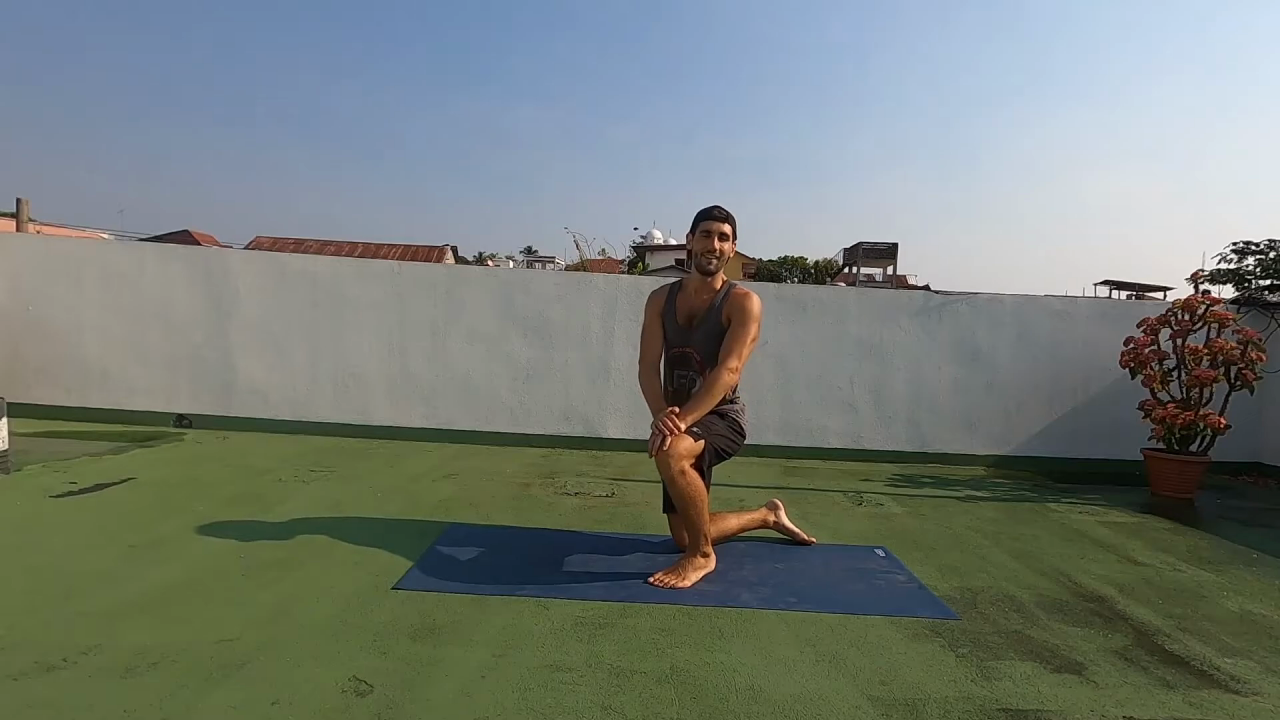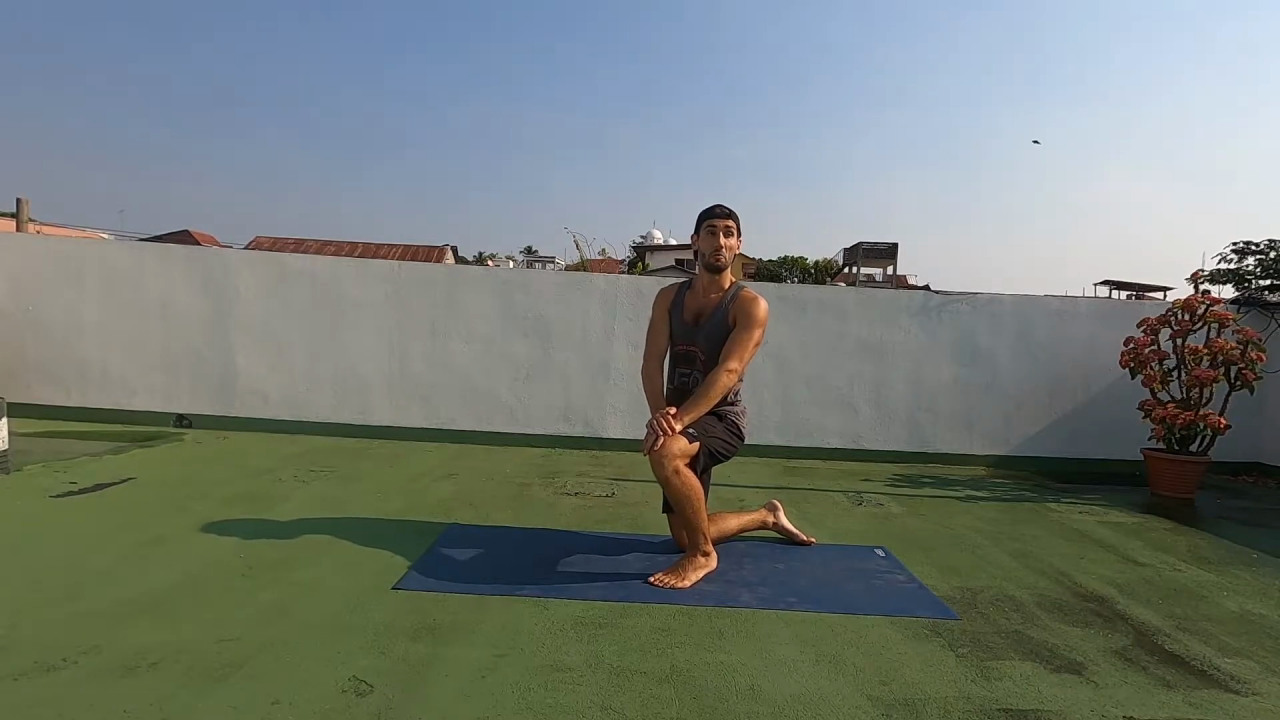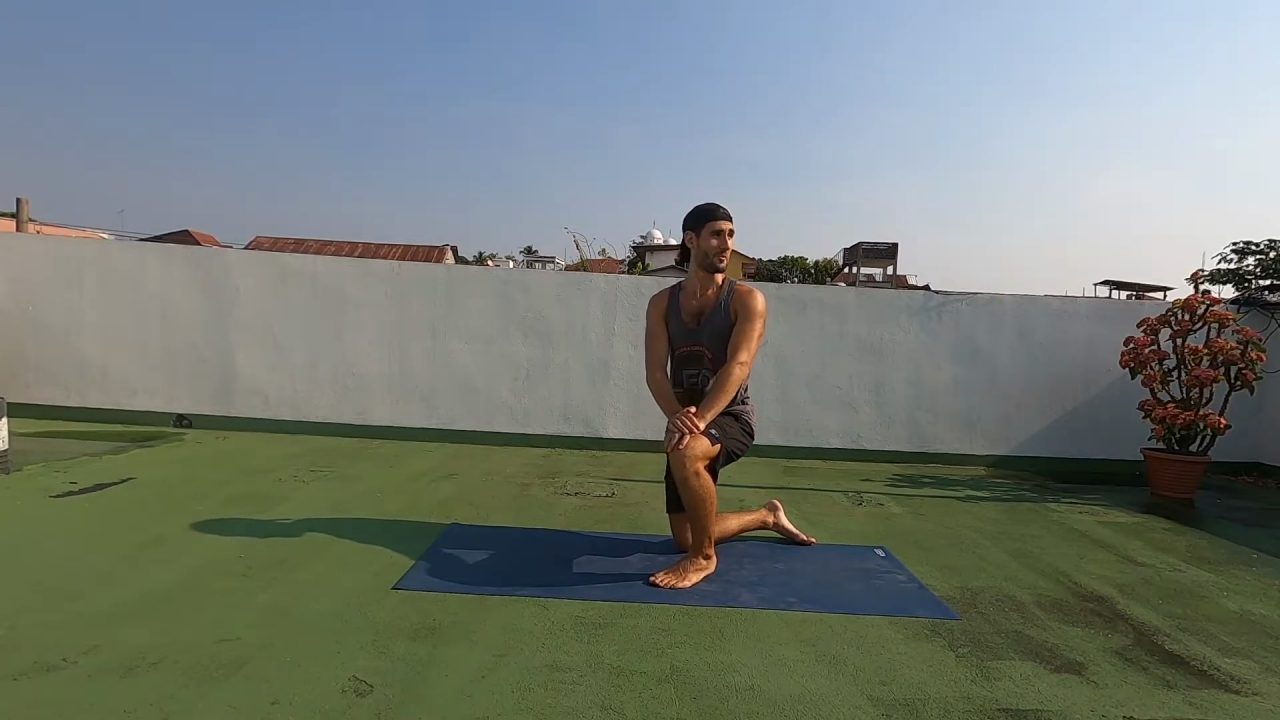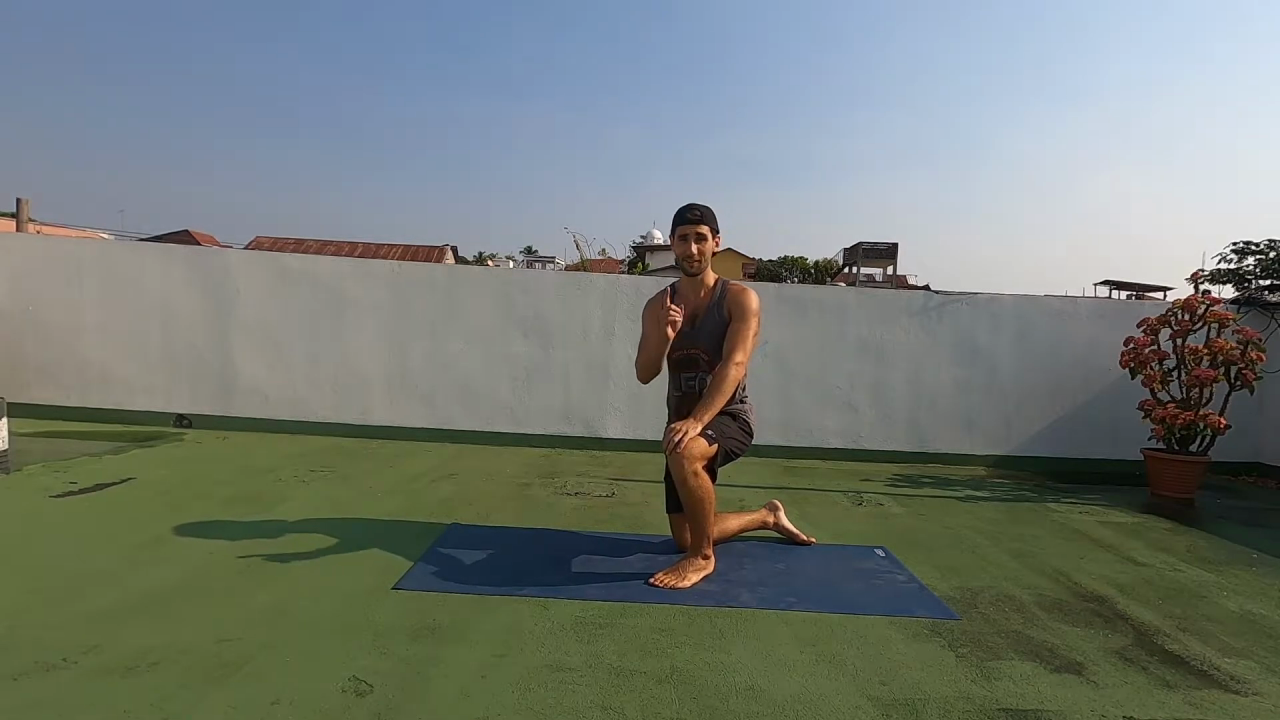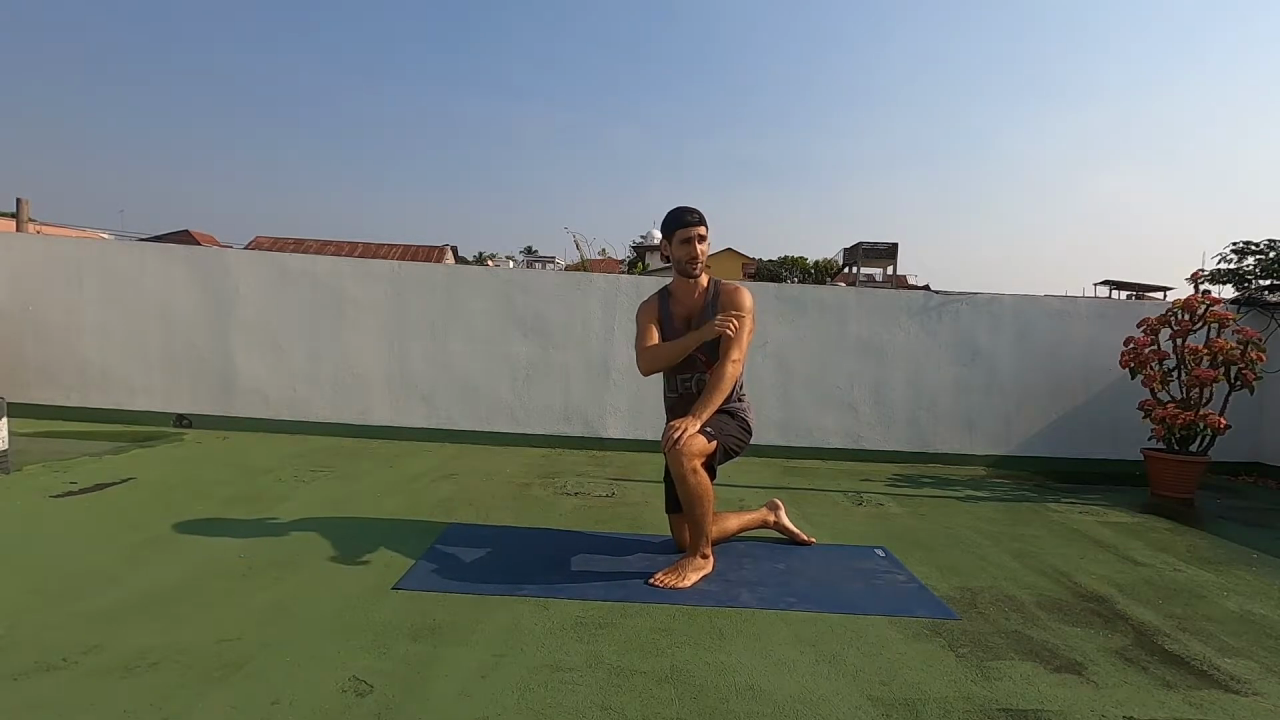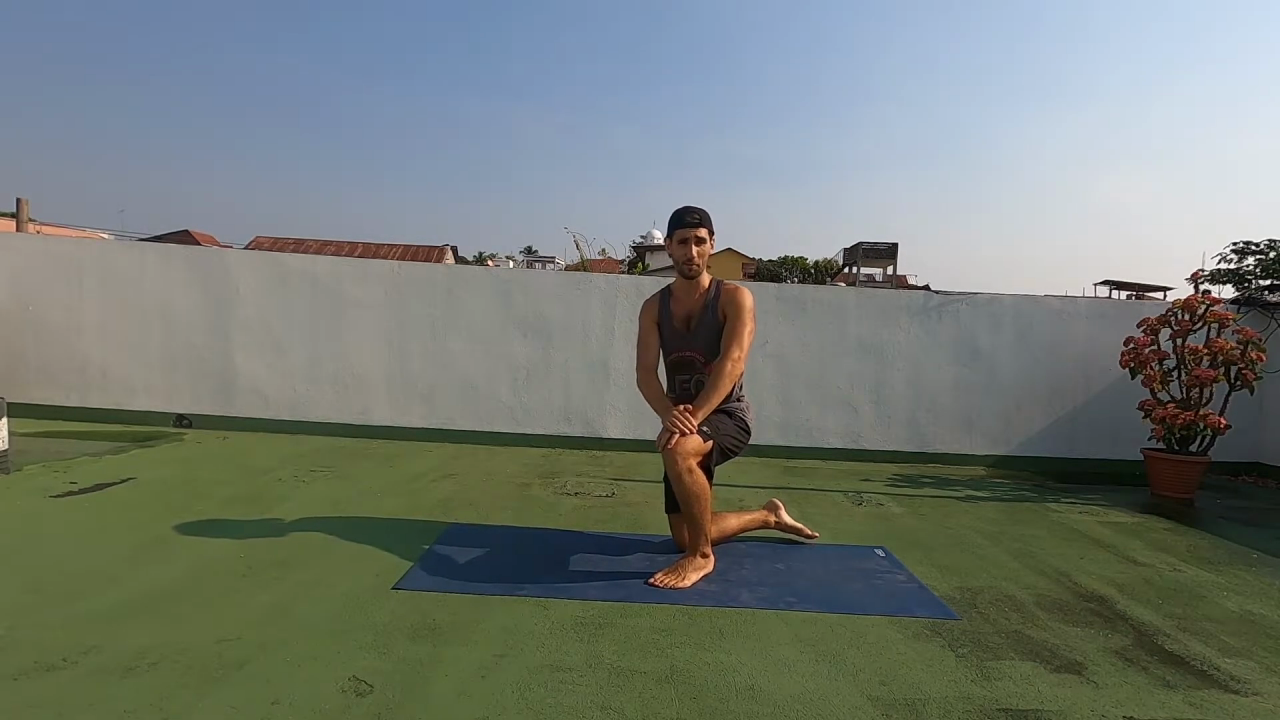
dt=0.7s
person 1, frame 1
left shoulder: (743, 302)
right shoulder: (660, 299)
left elbow: (728, 371)
right elbow: (648, 367)
left wrist: (681, 420)
right wrist: (661, 415)
left hip: (722, 418)
right hip: (682, 422)
left knee: (670, 452)
right knee: (684, 536)
left ankle: (702, 557)
right ankle: (768, 515)
person 1, frame 2
left shoulder: (750, 305)
right shoulder: (669, 297)
left elbow: (727, 372)
right elbow: (652, 364)
left wrist: (678, 421)
right wrist: (659, 414)
left hip: (721, 420)
right hip: (683, 423)
left knee: (664, 453)
right knee: (684, 536)
left ankle: (703, 555)
right ankle: (767, 517)
person 1, frame 3
left shoulder: (747, 299)
right shoulder: (662, 303)
left elbow: (738, 366)
right elbow: (655, 371)
left wrist: (701, 419)
right wrist: (676, 416)
left hip: (730, 419)
right hip: (686, 423)
left knee: (686, 452)
right knee: (685, 537)
left ankle: (703, 558)
right ankle: (767, 516)
person 1, frame 4
left shoulder: (740, 298)
right shoulder: (657, 306)
left elbow: (734, 366)
right elbow: (643, 374)
left wrist: (696, 421)
right wrist: (663, 336)
left hip: (729, 418)
right hip: (683, 423)
left knee: (684, 453)
right knee: (684, 538)
left ankle: (702, 557)
right ankle: (768, 516)
person 1, frame 5
left shoulder: (734, 297)
right shoulder: (651, 307)
left elbow: (730, 363)
right elbow: (647, 361)
left wrist: (696, 418)
right wrist: (704, 333)
left hip: (728, 416)
right hip: (683, 421)
left knee: (682, 450)
right knee: (683, 537)
left ankle: (701, 557)
right ankle: (767, 515)
person 1, frame 6
left shoulder: (735, 298)
right shoulder: (653, 308)
left elbow: (732, 362)
right elbow: (645, 373)
left wrist: (694, 416)
right wrist: (669, 414)
left hip: (727, 416)
right hip: (685, 421)
left knee: (678, 451)
right knee: (684, 537)
left ankle: (701, 556)
right ankle: (767, 515)
